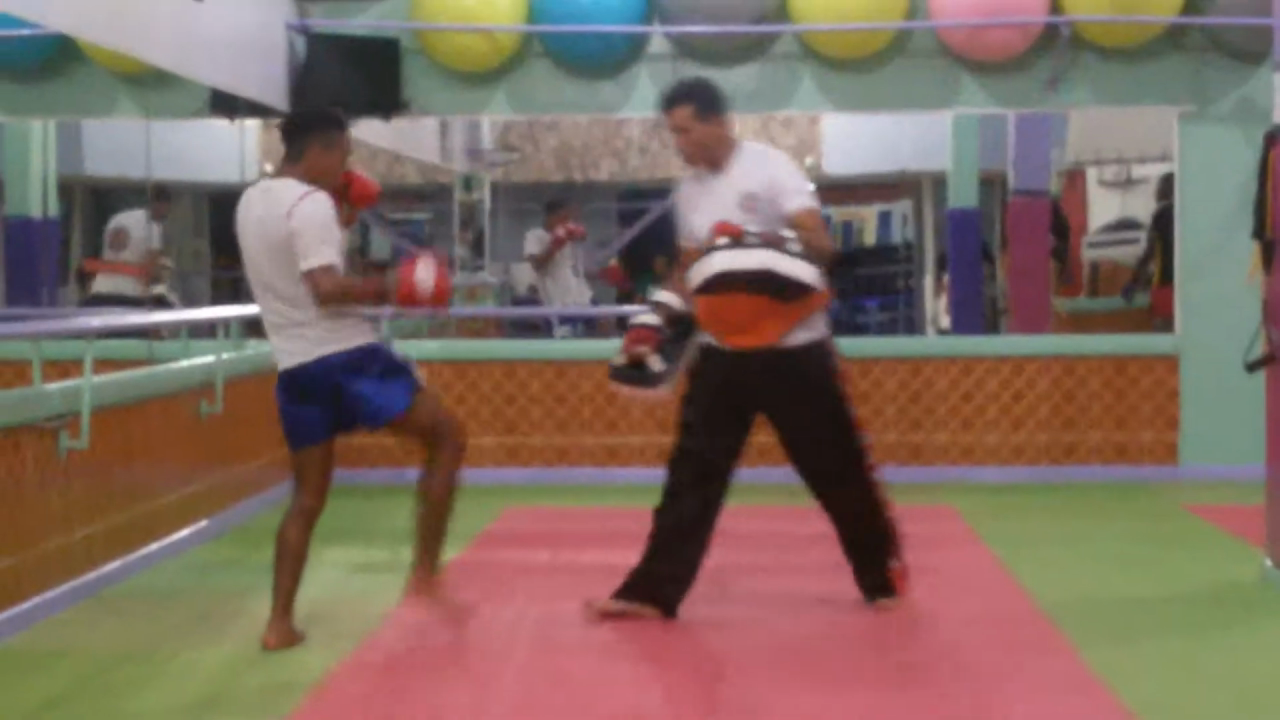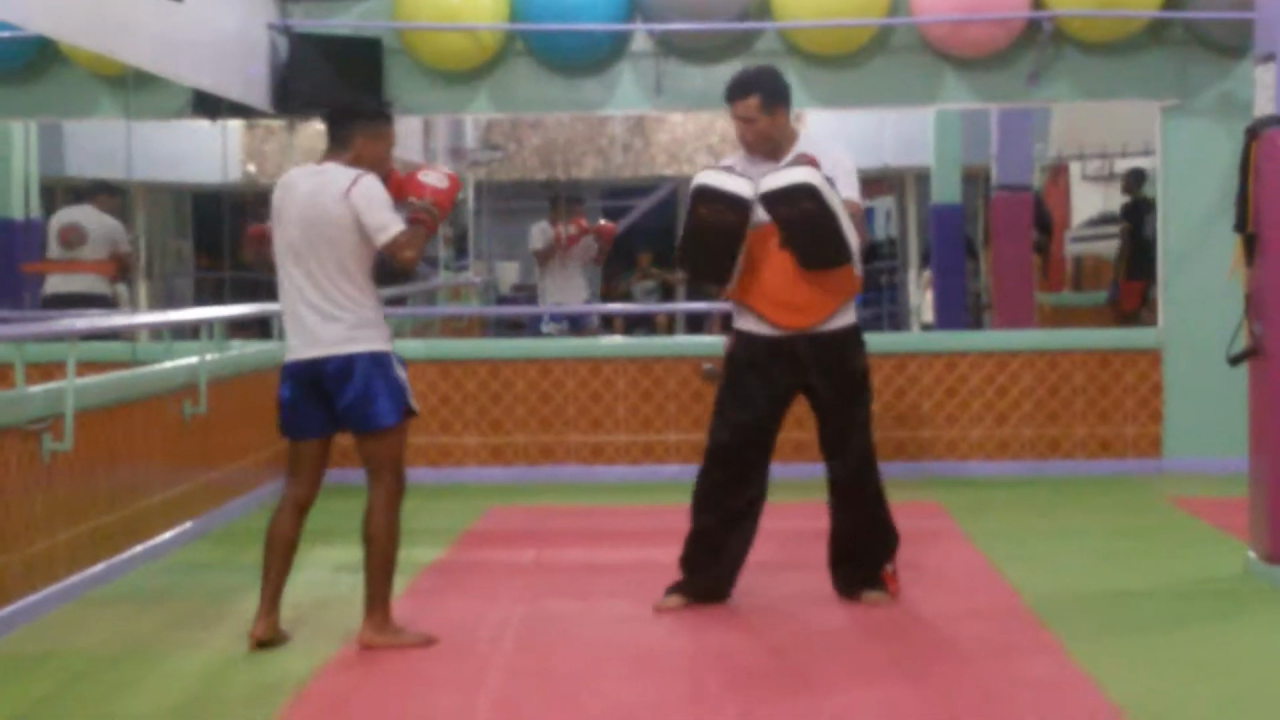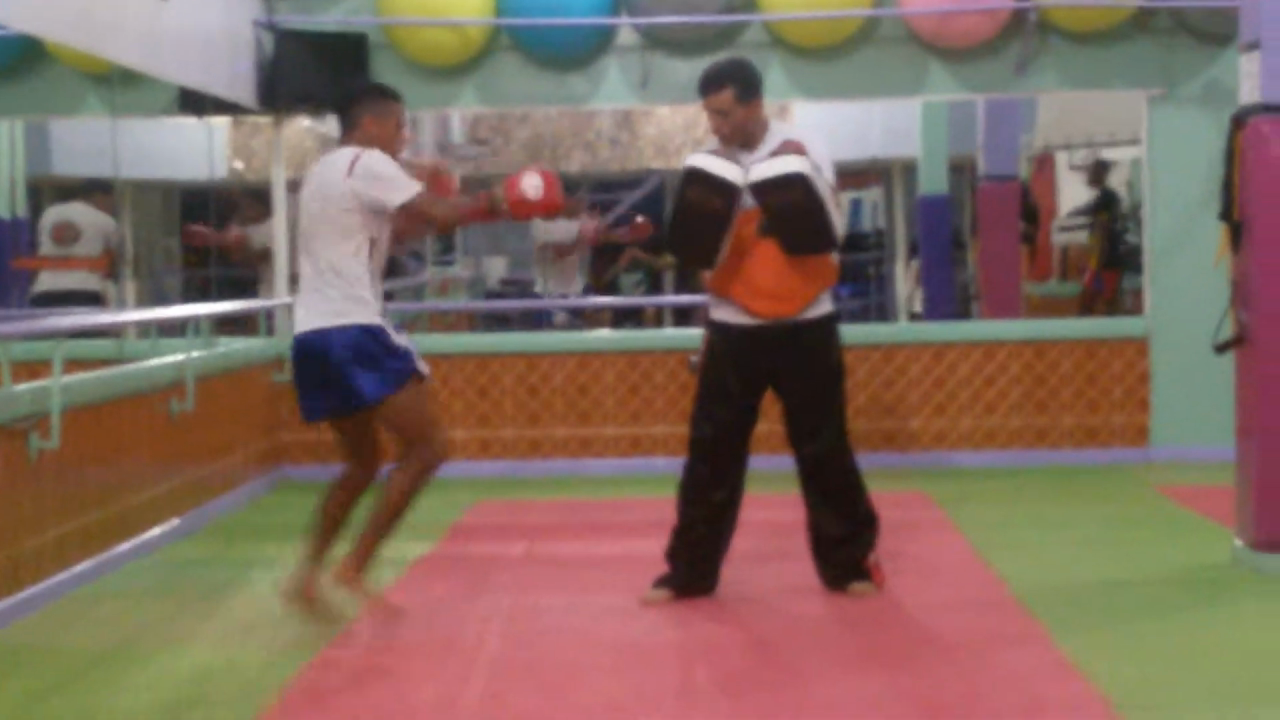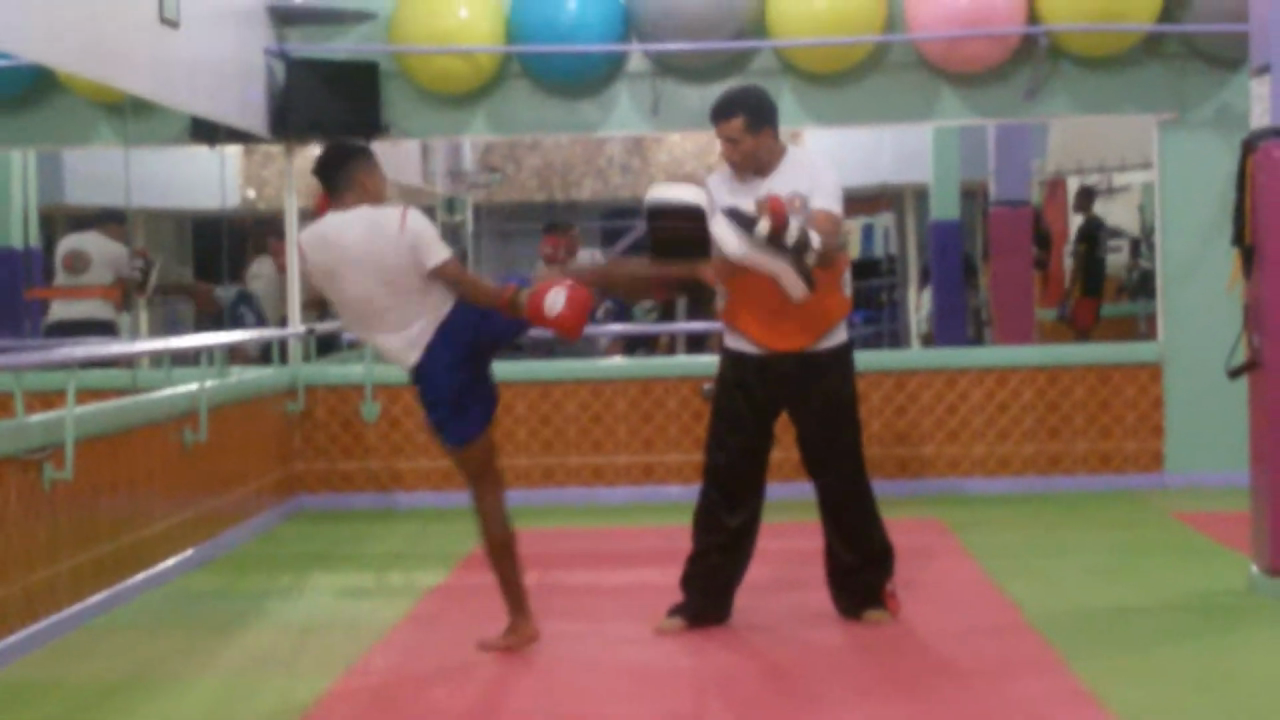
dt=0.4s
person 1, frame 1
left shoulder: (769, 169)
right shoulder: (688, 190)
left elbow: (818, 241)
left wrist: (763, 246)
right wrist: (654, 317)
left hip: (793, 350)
right hip: (721, 356)
left knee: (836, 468)
right knee: (691, 474)
left ankle: (882, 572)
right ankle: (650, 592)
person 1, frame 2
left shoulder: (828, 162)
right shoulder: (729, 173)
left elbow: (854, 244)
left hip: (831, 336)
right hip: (758, 339)
left knee: (852, 460)
right knee: (730, 458)
left ankle: (865, 571)
right ankle: (703, 577)
person 1, frame 3
left shoulder: (801, 149)
left elbow: (830, 230)
left hip: (805, 325)
right hip: (733, 328)
left knee: (823, 449)
right knee: (713, 451)
left ankle: (848, 561)
right ankle: (690, 569)
person 1, frame 4
left shoulder: (814, 175)
right shoulder: (720, 187)
left elbow: (828, 247)
right elbow: (695, 262)
left wrist: (780, 226)
left hip: (819, 353)
right hip: (748, 356)
left knee: (840, 476)
right knee: (729, 479)
left ankle: (864, 588)
right ankle: (706, 597)
person 2, frame 1
left shoulder: (250, 201)
right shoulder: (311, 202)
right elbow: (328, 289)
left wrist: (338, 211)
right wrist: (392, 289)
left hip: (295, 366)
right hip: (346, 354)
left knee: (307, 497)
right knee: (448, 437)
left ankle: (281, 622)
right ankle: (425, 575)
person 2, frame 2
left shoulder: (286, 186)
right shoulder: (362, 185)
right elbow: (406, 253)
right wrist: (426, 220)
left hip: (302, 356)
right hip: (360, 352)
left knee: (299, 489)
right knee: (386, 485)
left ankle: (267, 615)
right ankle: (377, 622)
person 2, frame 3
left shoulder: (324, 173)
right shoulder: (364, 163)
right elbow: (436, 214)
right wrist: (503, 202)
left hip: (312, 335)
right hip: (349, 328)
left knee: (361, 463)
right knee: (427, 450)
left ankle: (311, 568)
right ankle: (354, 566)
person 2, frame 4
left shoulder: (311, 241)
right shoulder: (402, 221)
left elbow: (336, 295)
right elbow: (459, 283)
right wrist: (524, 301)
left hip: (431, 366)
right hip: (461, 327)
left knee: (487, 494)
left ankle: (518, 619)
